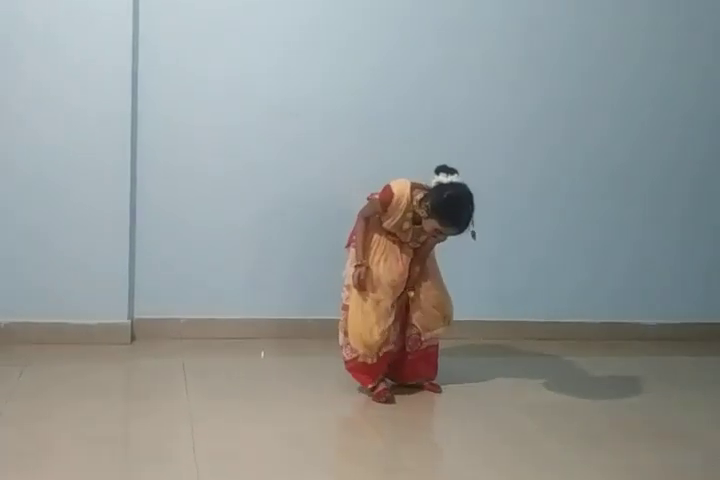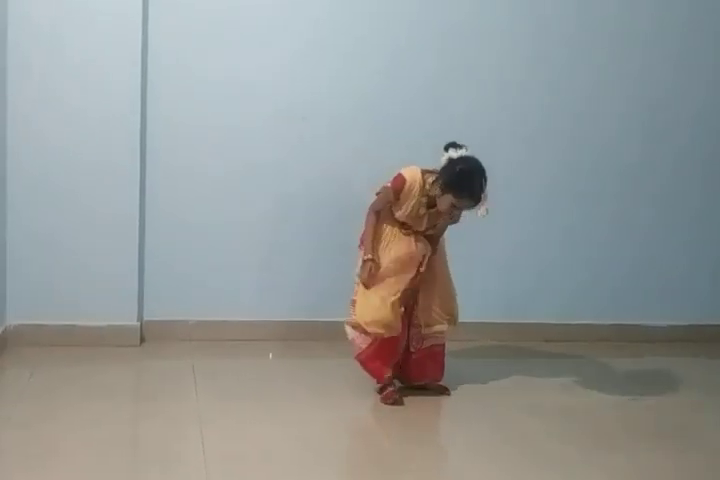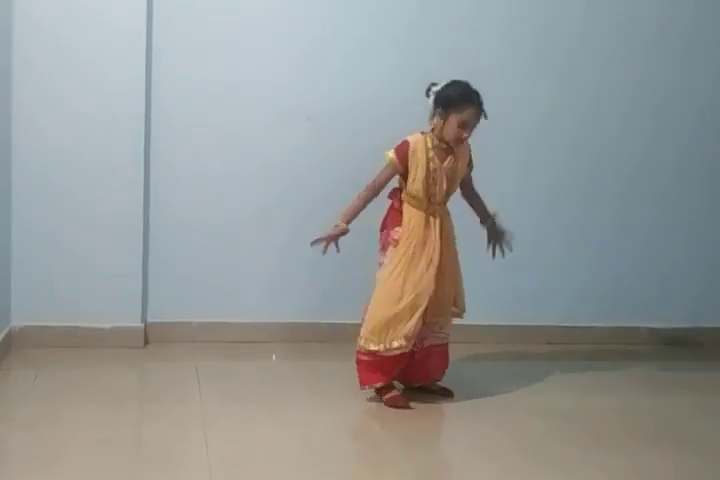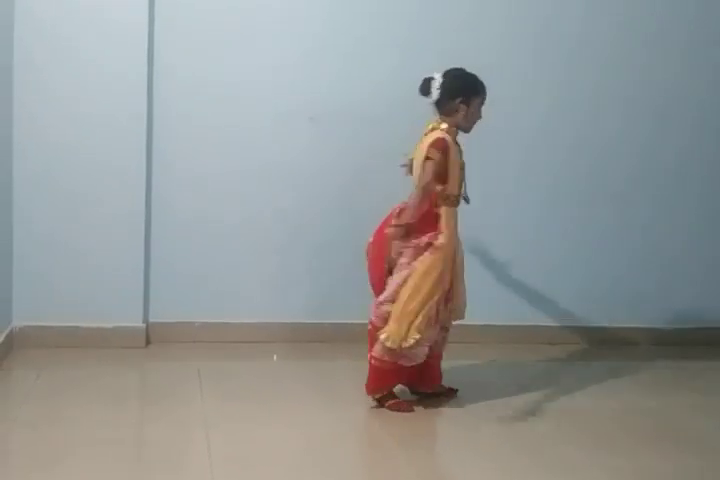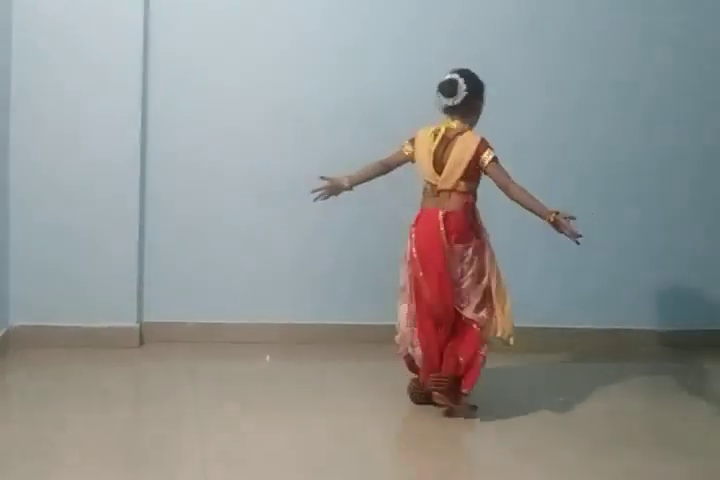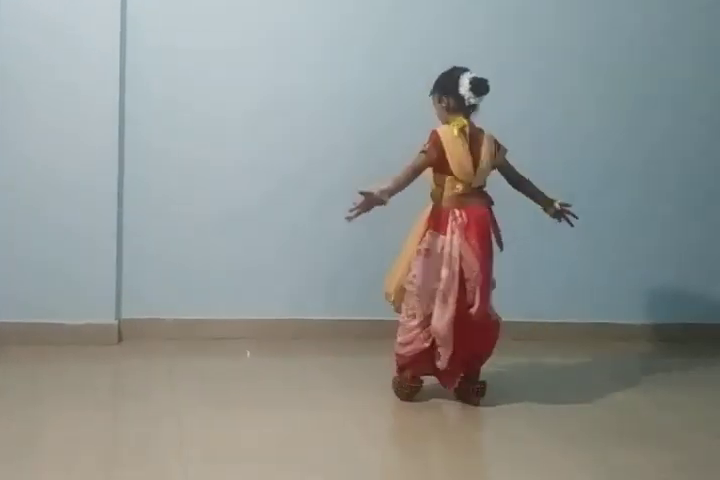
dt=0.3s
person 1, frame 1
left shoulder: (439, 223)
right shoulder: (397, 194)
left elbow: (420, 259)
right elbow: (363, 216)
left wrist: (408, 291)
right wrist: (359, 262)
left hip: (410, 248)
right hip: (377, 242)
left knee: (428, 305)
right knee: (369, 310)
left ankle: (416, 372)
right ankle: (375, 376)
person 1, frame 2
left shoulder: (454, 203)
right shoulder: (407, 181)
left elbow: (435, 237)
right elbow: (374, 211)
left wrist: (422, 273)
right wrist: (369, 256)
left hip: (422, 247)
right hip: (389, 240)
left knee: (432, 310)
right knee: (379, 309)
left ankle: (421, 375)
right ankle: (385, 378)
person 1, frame 3
left shoulder: (462, 153)
right shoulder: (411, 147)
left elbow: (468, 190)
right elbow: (375, 186)
left wrist: (490, 223)
right wrist: (343, 223)
left hip: (438, 233)
right hip: (405, 231)
left knee: (437, 305)
right knee: (397, 305)
left ankle: (422, 375)
right ankle: (383, 379)
person 1, frame 4
left shoulder: (438, 137)
right shoulder: (442, 142)
right elbow: (422, 187)
right wrist: (403, 223)
left hip: (425, 230)
right hip: (424, 232)
left knee: (432, 310)
right knee: (408, 310)
left ankle: (426, 381)
right ankle: (380, 386)
person 1, frame 5
left shoulder: (423, 137)
right shoulder: (476, 144)
left elbow: (384, 164)
right elbow: (508, 186)
left wrist: (343, 183)
right wrist: (552, 217)
left hip: (425, 228)
right hip: (460, 232)
left knee: (426, 309)
right knee: (473, 312)
left ankle: (425, 383)
right ankle: (448, 386)
person 1, frame 6
left shoulder: (440, 137)
right shoulder: (488, 140)
left elbow: (412, 171)
right elbow: (516, 177)
left wrist: (380, 196)
right wrist: (551, 204)
left hip: (446, 226)
right hip: (478, 225)
left knee: (424, 303)
right knee: (474, 307)
left ankle: (408, 376)
right ankle: (467, 381)
